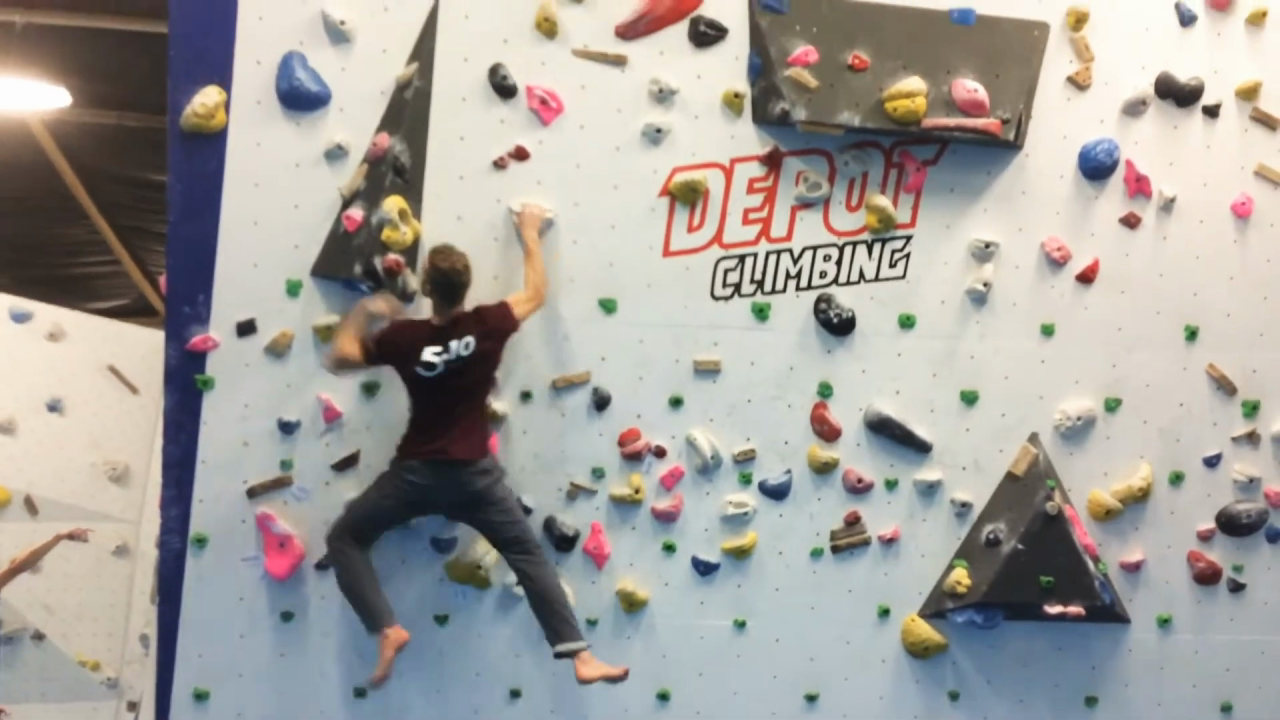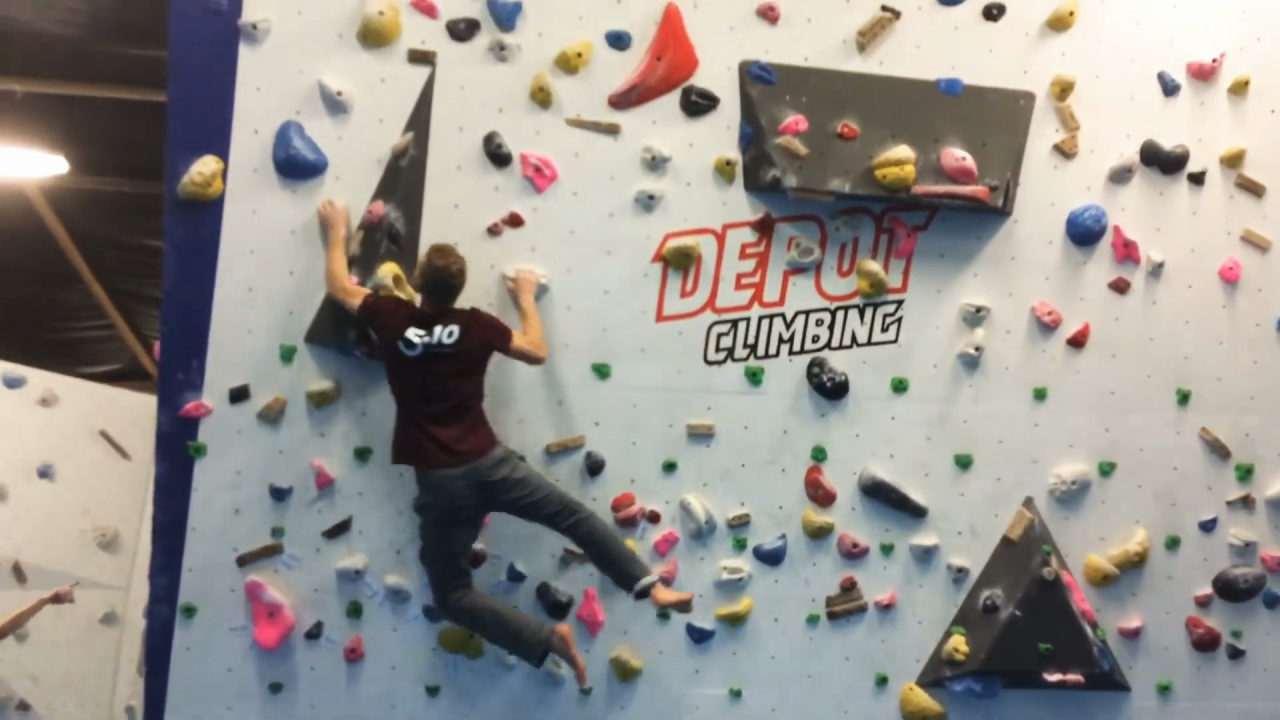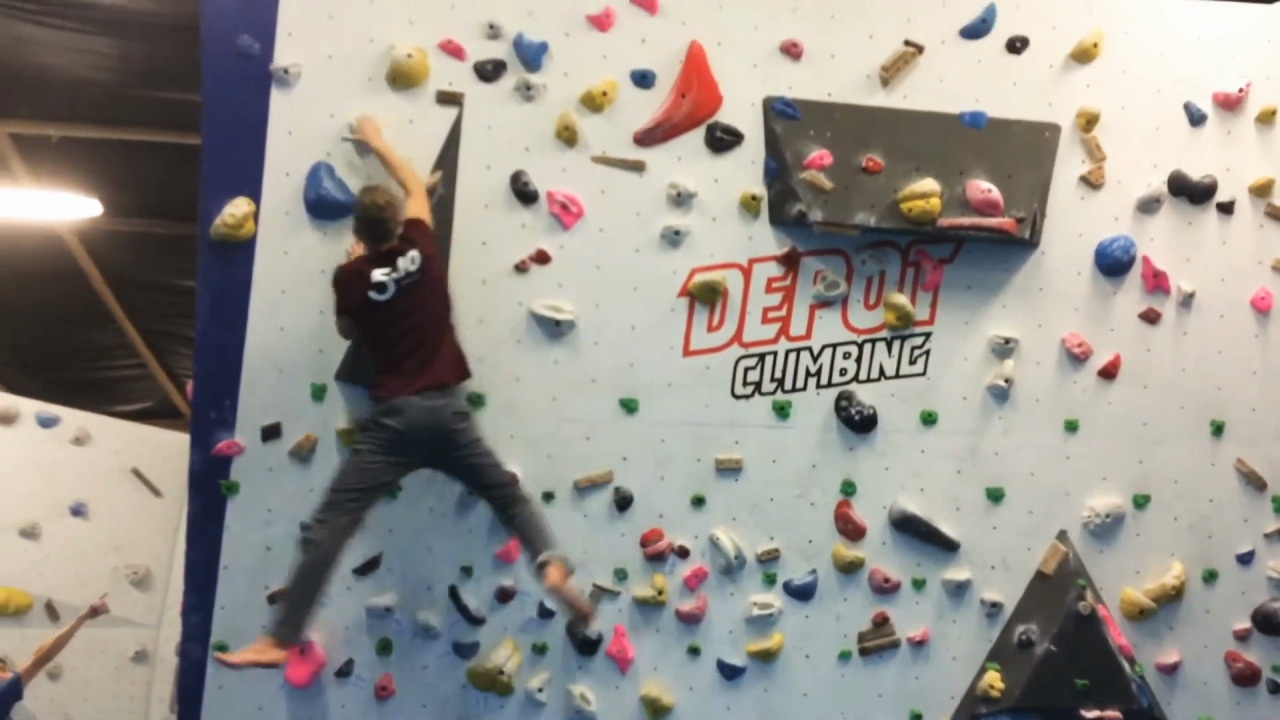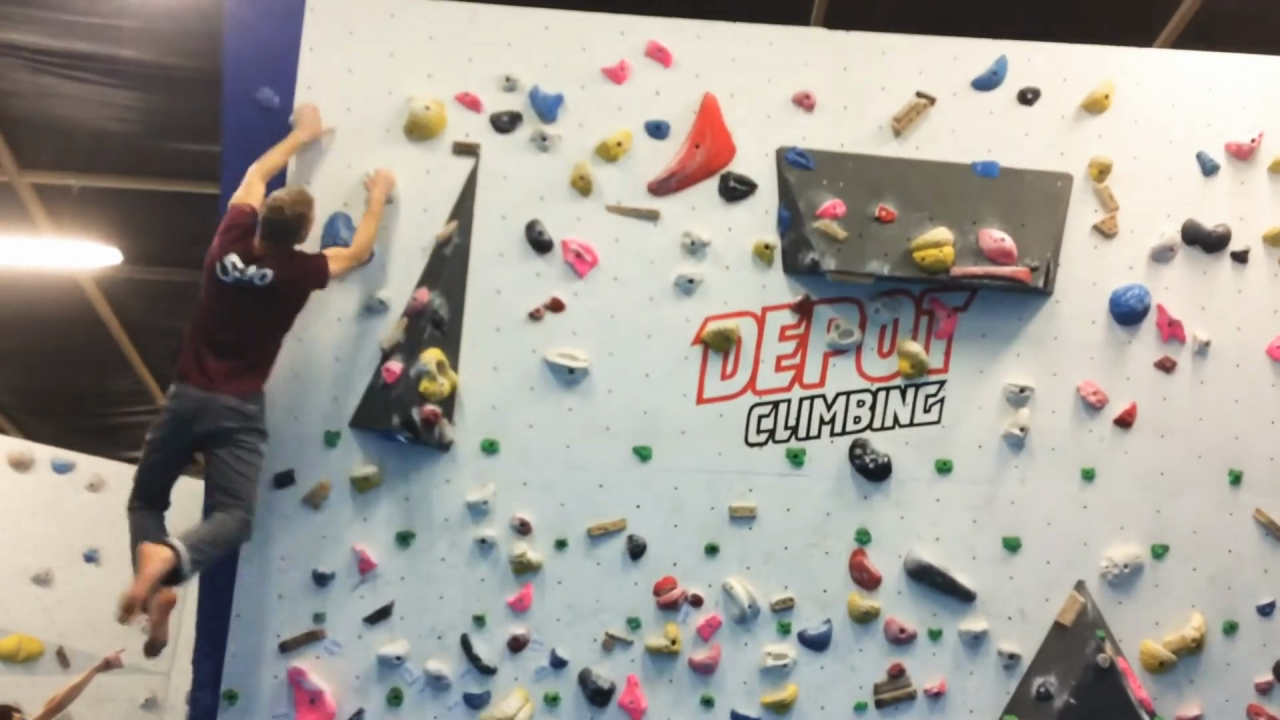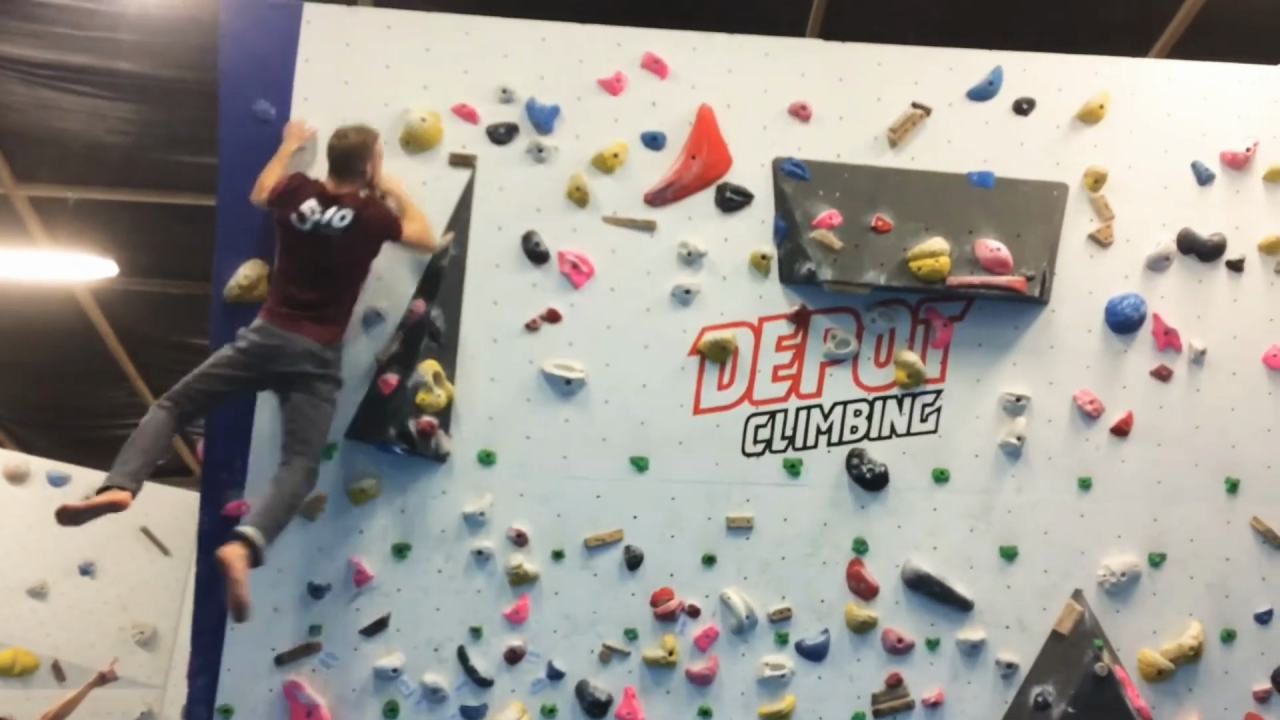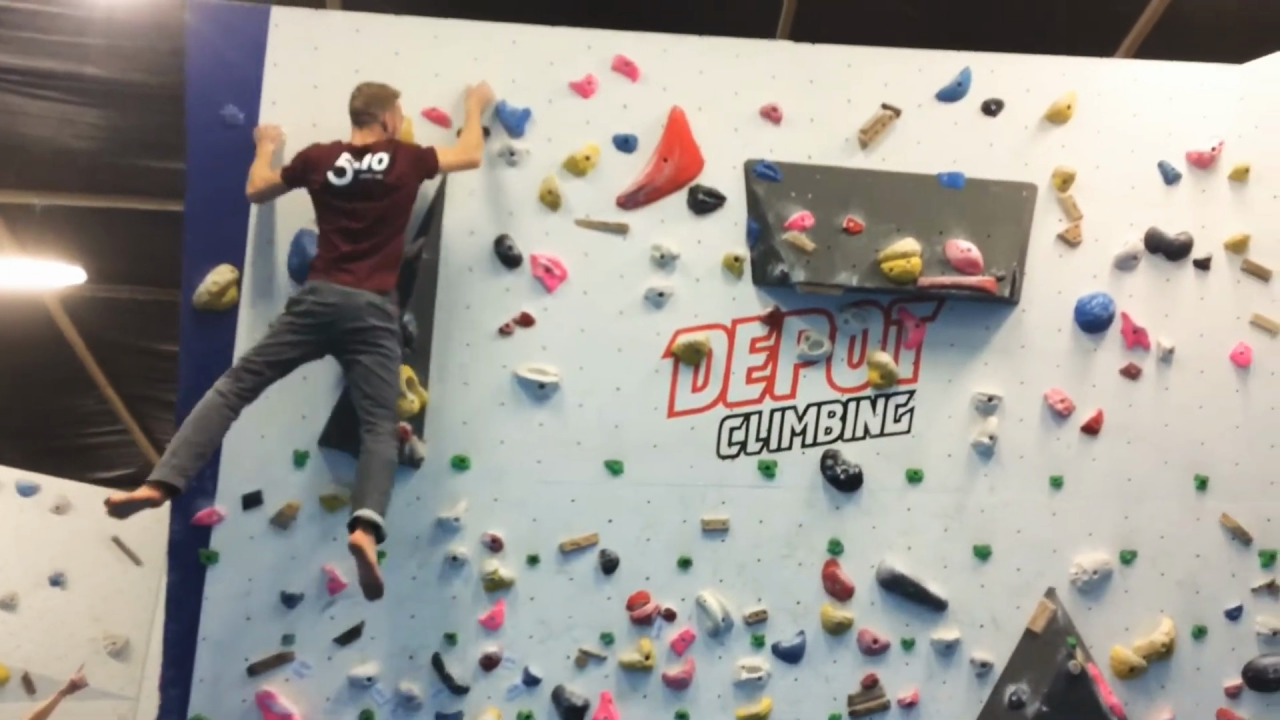
dt=0.5s
person 1, frame 1
left shoulder: (404, 335)
right shoulder: (490, 324)
left elbow: (340, 357)
right elbow: (535, 290)
left wrist: (361, 313)
right wrist: (530, 234)
left hip: (415, 473)
right hip: (474, 472)
left knee: (345, 538)
right knee: (531, 557)
left ankle: (387, 628)
right ankle: (578, 655)
person 1, frame 2
left shoulder: (391, 317)
right shoulder: (479, 326)
left elbow: (338, 286)
right elbow: (537, 351)
left wrist: (336, 230)
right wrist: (528, 300)
left hip: (438, 483)
right hip: (491, 465)
left knee: (451, 595)
right knee: (575, 517)
left ankle: (547, 639)
right ankle: (650, 587)
person 1, frame 3
left shoulder: (351, 276)
right shoulder: (423, 248)
right elbow: (416, 188)
right wrist: (378, 143)
left hip: (394, 417)
right hip: (447, 410)
left knee: (329, 523)
right knee: (508, 496)
left ankle: (281, 639)
right ankle: (553, 569)
person 1, frame 4
left shoulder: (231, 237)
right shoulder: (300, 270)
left elbow: (254, 174)
right elbow: (360, 251)
left wrist: (298, 136)
right wrist: (376, 199)
left hip: (185, 398)
right hip: (237, 410)
left knee: (146, 502)
right knee: (234, 517)
left ankle: (161, 590)
right ankle: (166, 557)
person 1, frame 5
left shoulder: (297, 192)
right shoulder: (372, 216)
left elbow: (261, 194)
right elbow: (429, 240)
left wrist: (290, 146)
right wrist: (400, 196)
left hip: (266, 339)
right hip: (315, 356)
left knee: (172, 406)
right knee: (299, 466)
left ankle: (118, 488)
right ankle: (242, 546)
person 1, frame 6
left shoulder: (317, 157)
right shoulder: (404, 159)
left elbow: (257, 190)
right elbow: (471, 156)
left wrist: (265, 147)
right wrist: (475, 106)
left hip: (319, 298)
right hip: (373, 308)
left knee: (234, 386)
right knee: (380, 428)
left ankle: (161, 482)
right ankle: (365, 529)
